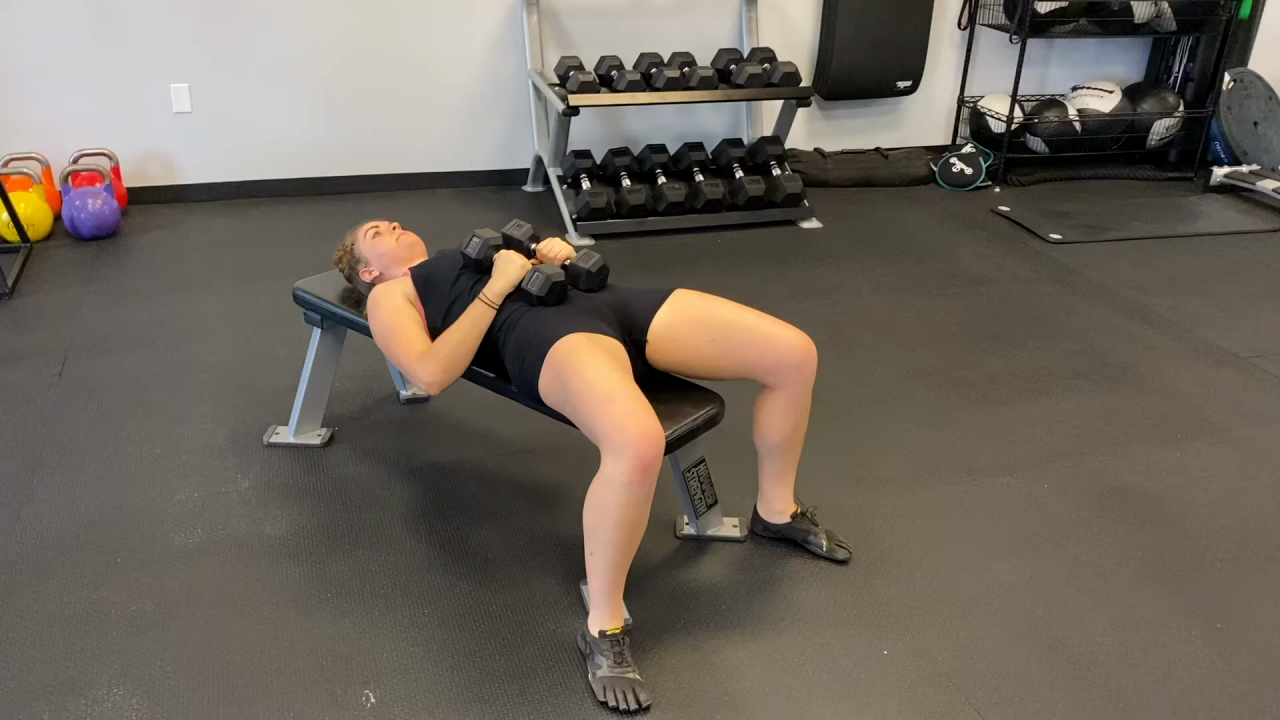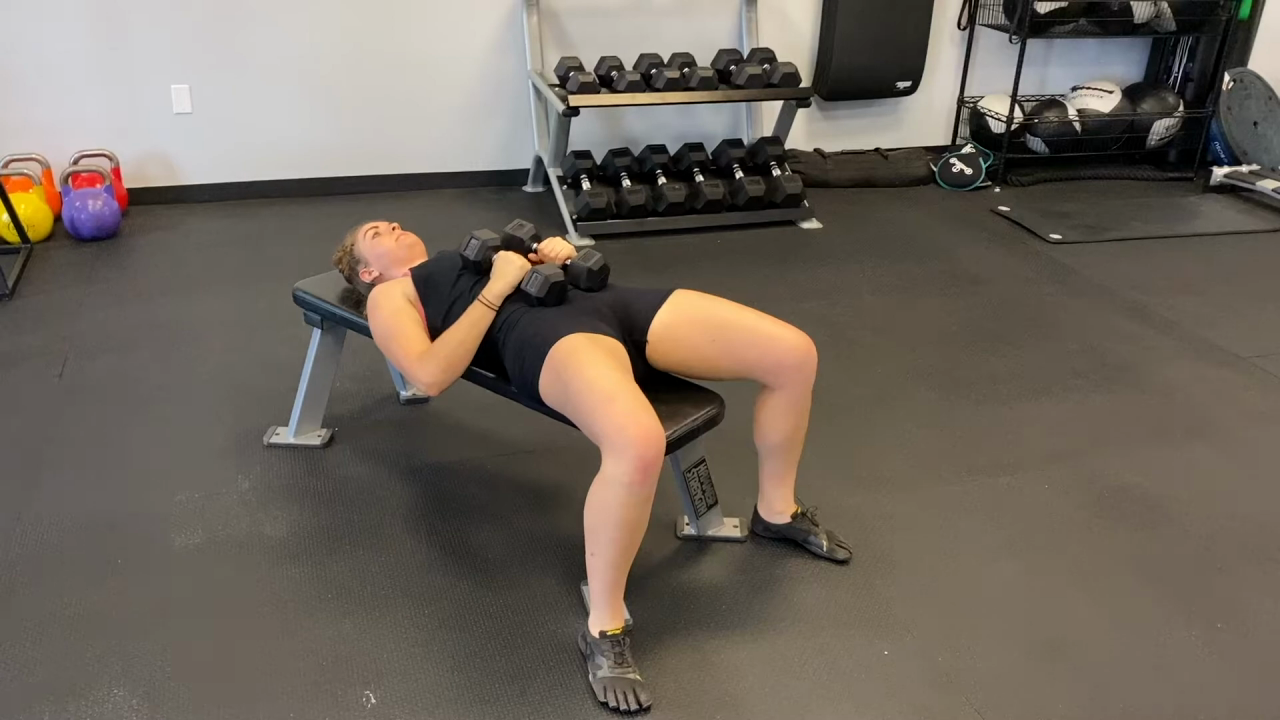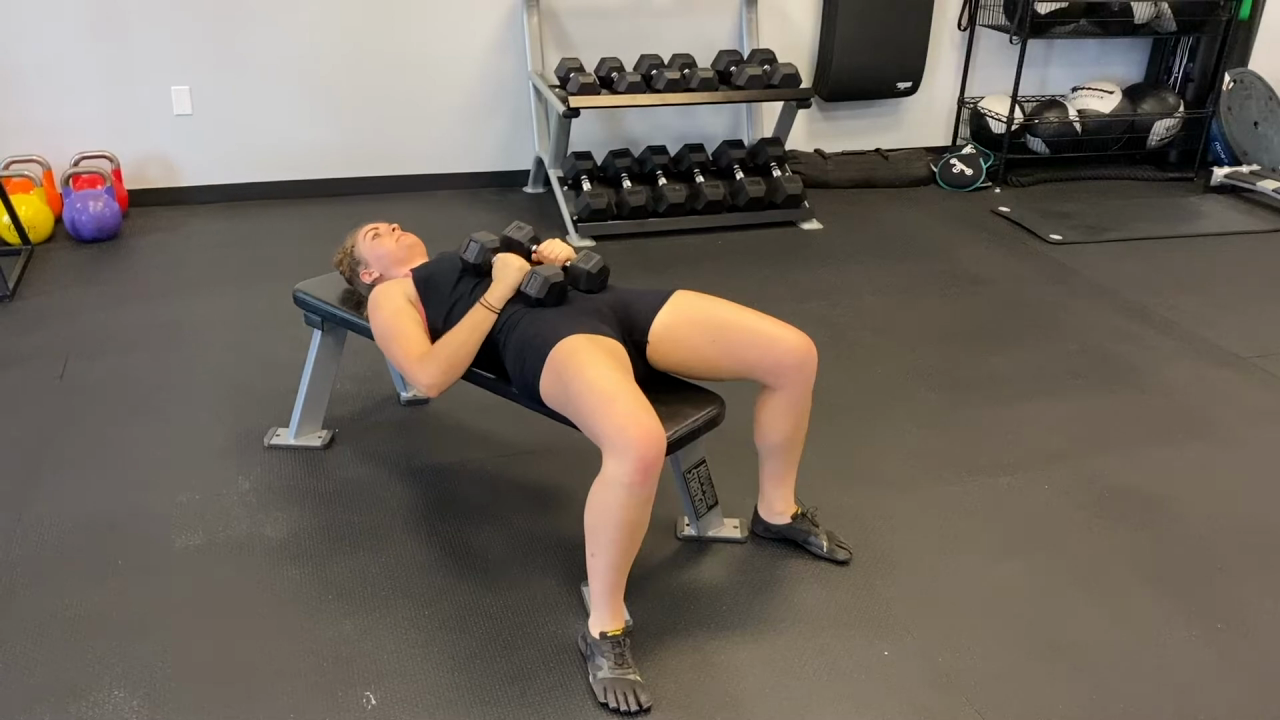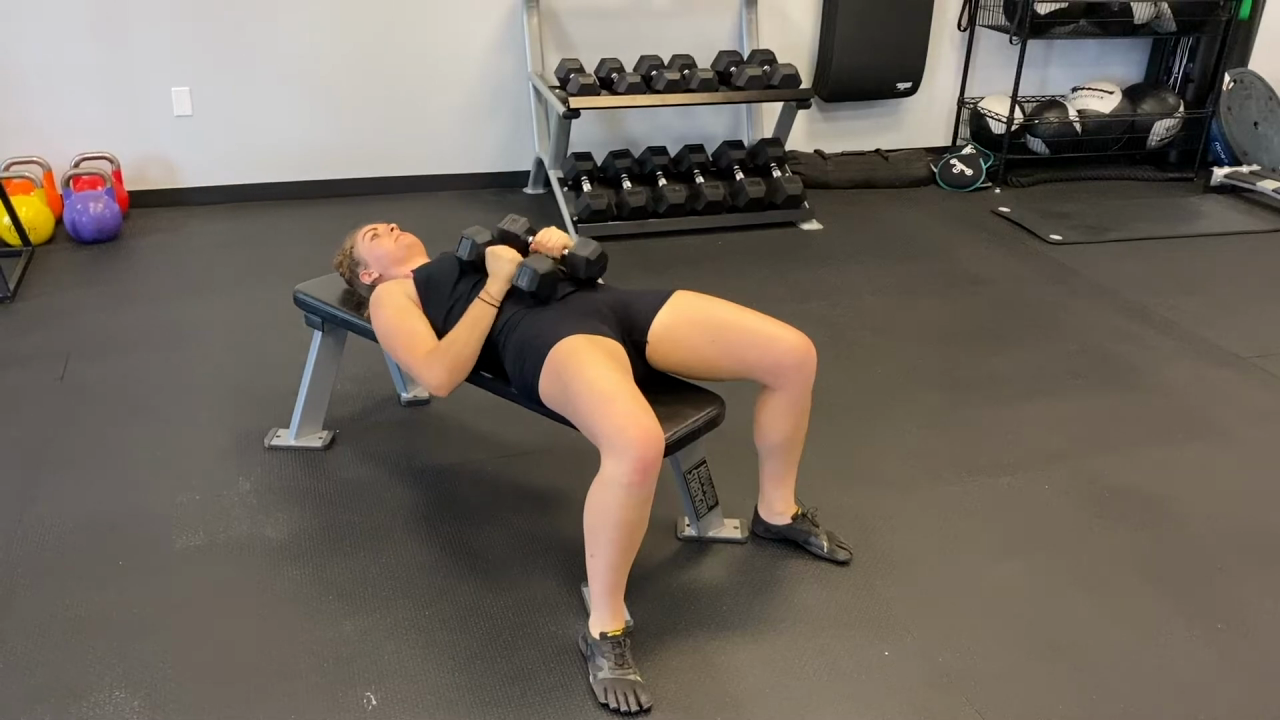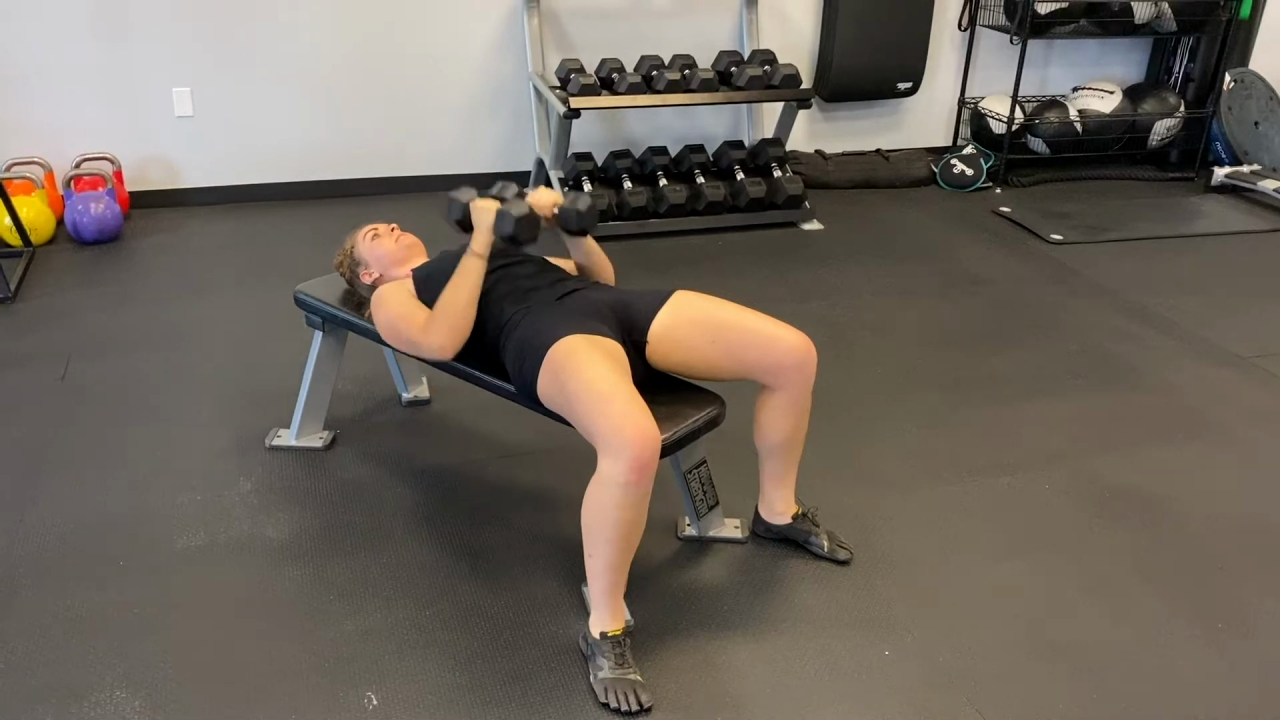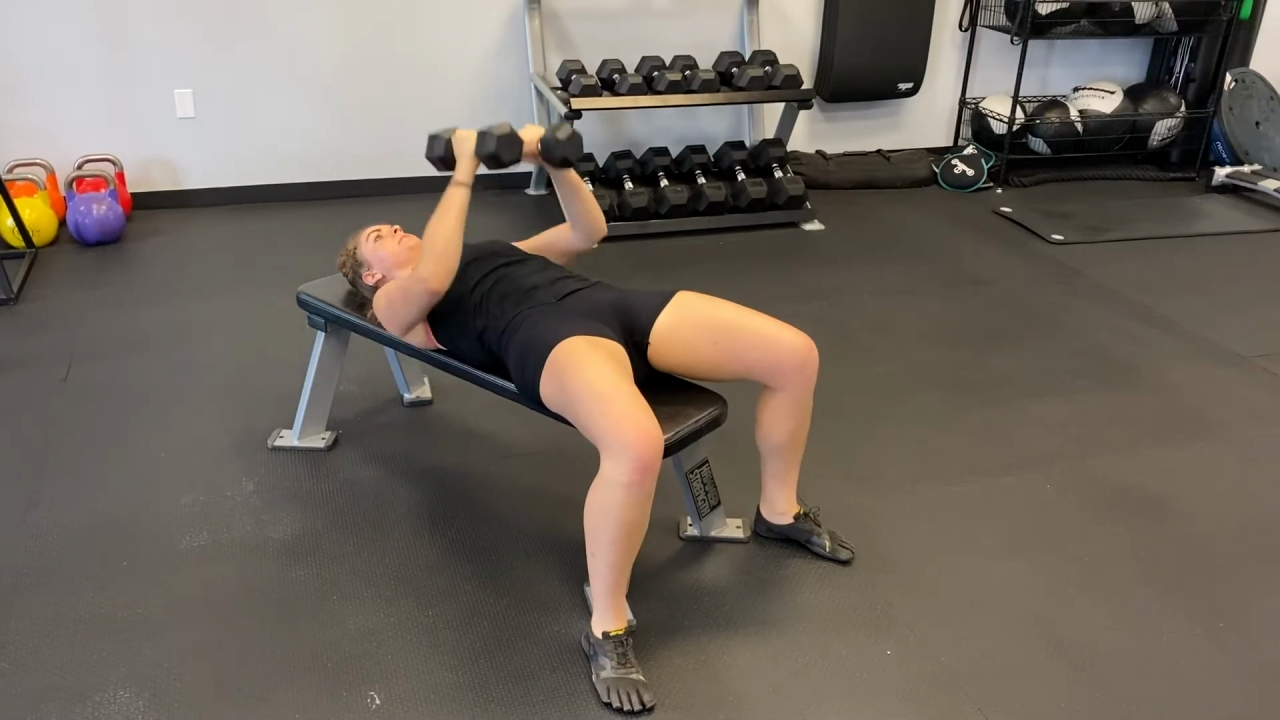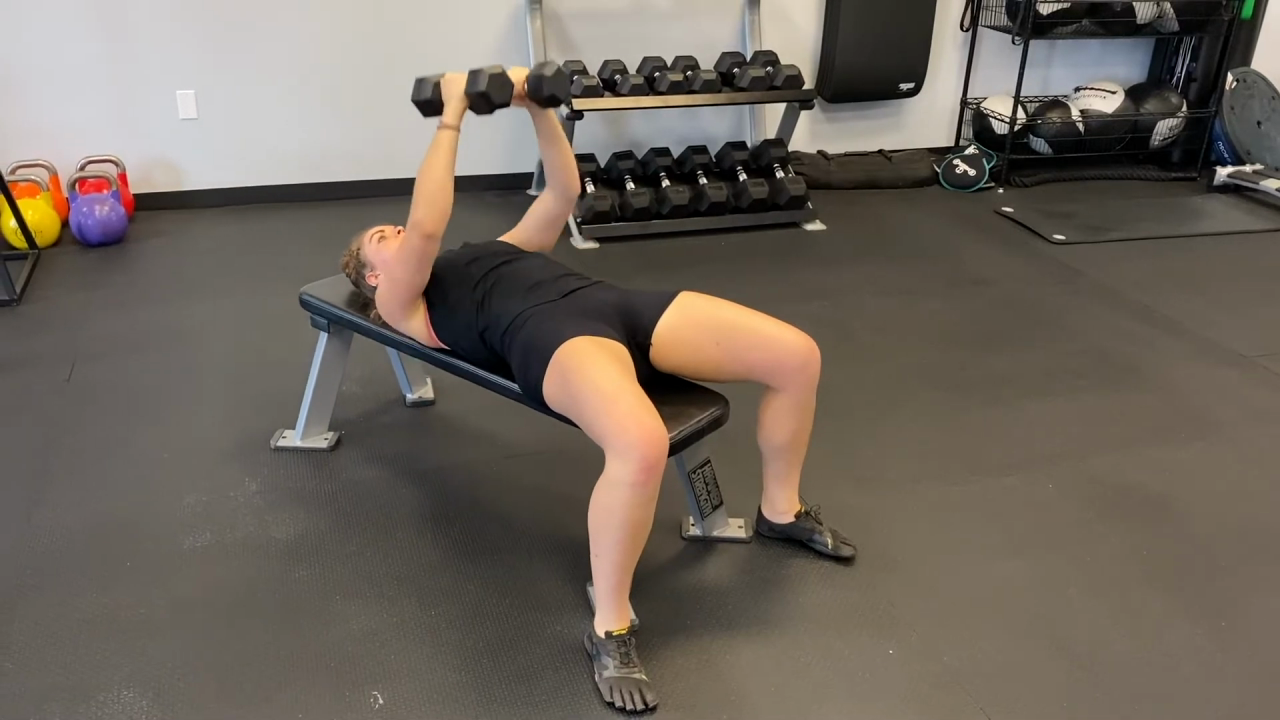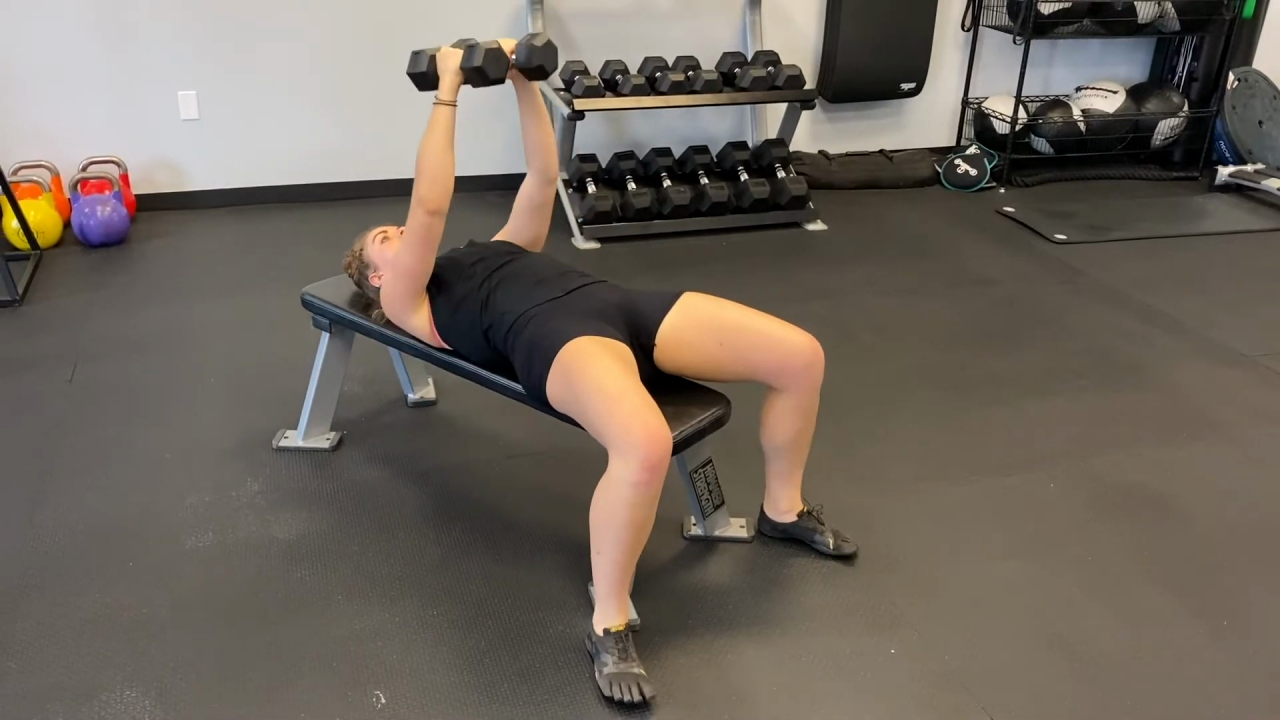
dt=0.3s
person 1, frame 1
right shoulder: (390, 295)
right elbow: (431, 373)
left wrist: (567, 254)
right wrist: (495, 288)
right hip: (544, 329)
left knee: (794, 354)
right knee: (637, 443)
left ankle: (776, 511)
right ankle: (603, 629)
person 1, frame 2
right shoulder: (391, 295)
right elbow: (430, 375)
left wrist: (568, 255)
right wrist: (496, 288)
right hip: (544, 328)
left knee: (794, 355)
right knee: (639, 445)
left ankle: (777, 511)
right ankle: (604, 629)
person 1, frame 3
right shoulder: (391, 296)
right elbow: (429, 377)
left wrist: (567, 258)
right wrist: (496, 294)
right hip: (546, 330)
left knee: (794, 354)
right knee: (638, 445)
left ankle: (777, 512)
right ankle: (604, 630)
person 1, frame 4
left shoulder: (478, 249)
right shoulder: (392, 295)
right elbow: (439, 376)
left wrist: (567, 251)
right wrist: (495, 285)
left hip: (611, 303)
right hip: (544, 331)
left knee: (793, 354)
right knee: (637, 445)
left ankle: (777, 511)
right ankle: (604, 629)
person 1, frame 5
left shoulder: (494, 255)
right shoulder: (393, 300)
left elbow: (600, 274)
right elbow: (442, 340)
right wrist: (480, 241)
left hip: (607, 304)
right hip: (543, 331)
left knee: (793, 354)
right knee: (633, 444)
left ankle: (778, 511)
right ankle: (604, 629)
person 1, frame 6
left shoulder: (500, 249)
right shoulder: (395, 303)
left elbow: (590, 230)
right elbow: (432, 279)
left wrist: (555, 162)
right wrist: (463, 174)
left hip: (610, 300)
right hip: (545, 331)
left knee: (795, 355)
right knee: (636, 447)
left ankle: (780, 511)
right ankle: (607, 629)
person 1, frame 7
left shoulder: (497, 250)
right shoulder: (402, 303)
left elbow: (564, 192)
right elbow: (426, 226)
left wrist: (538, 109)
right wrist: (451, 118)
left hip: (613, 302)
right hip: (548, 333)
left knee: (797, 356)
right knee: (641, 445)
left ankle: (781, 509)
right ankle: (609, 630)
person 1, frame 8
left shoulder: (497, 251)
right shoulder: (407, 300)
left elbow: (543, 176)
right elbow: (430, 203)
left wrist: (523, 83)
right wrist: (447, 92)
left hip: (618, 304)
right hip: (553, 334)
left knee: (801, 357)
right knee: (645, 447)
left ankle: (783, 509)
right ankle: (609, 627)
